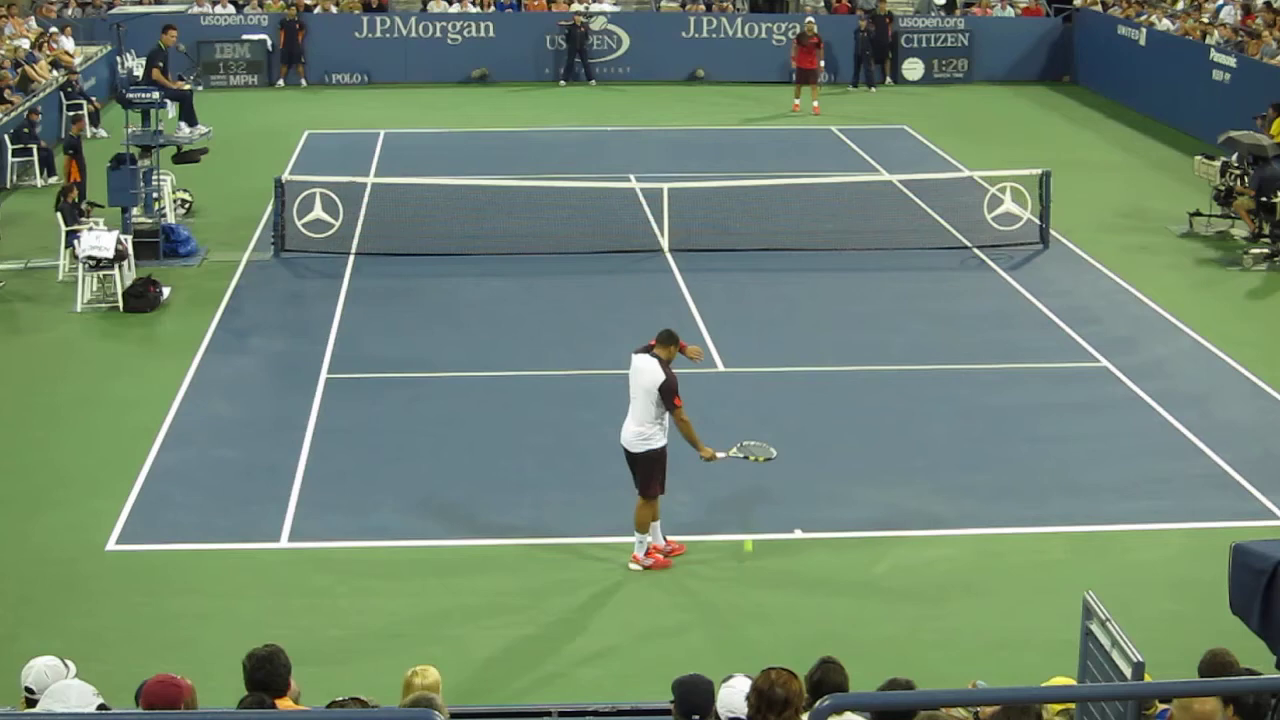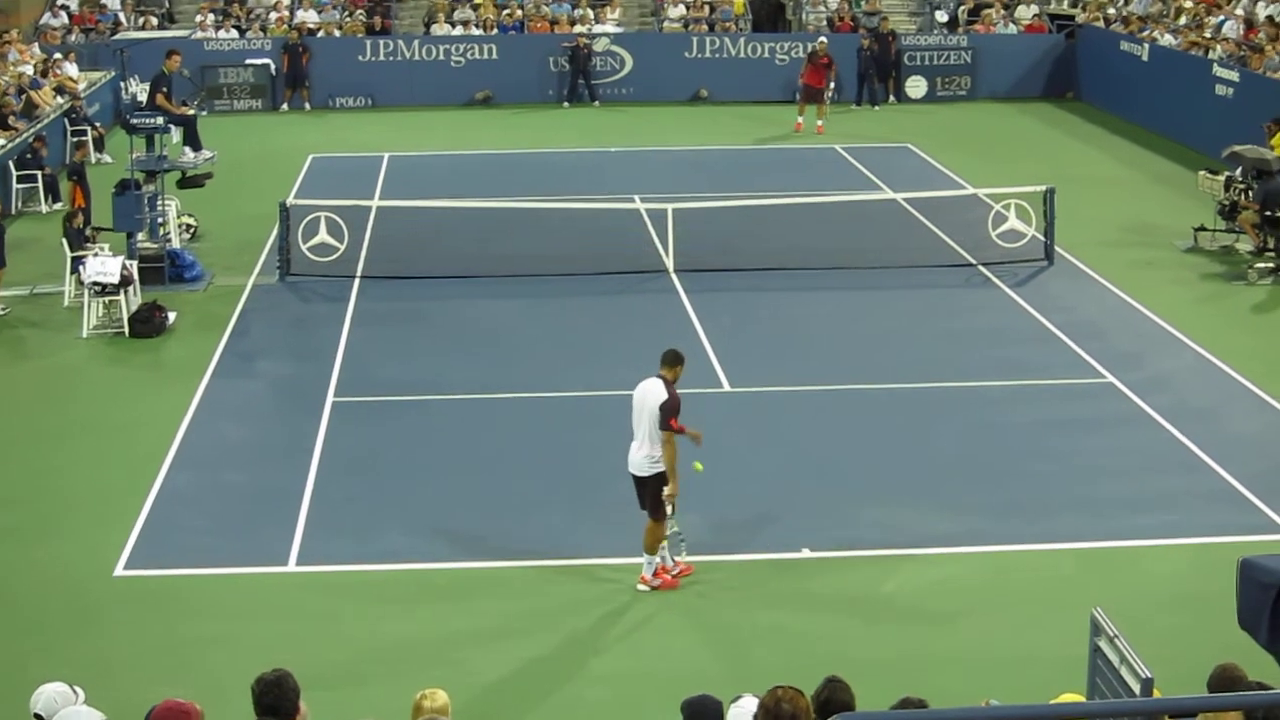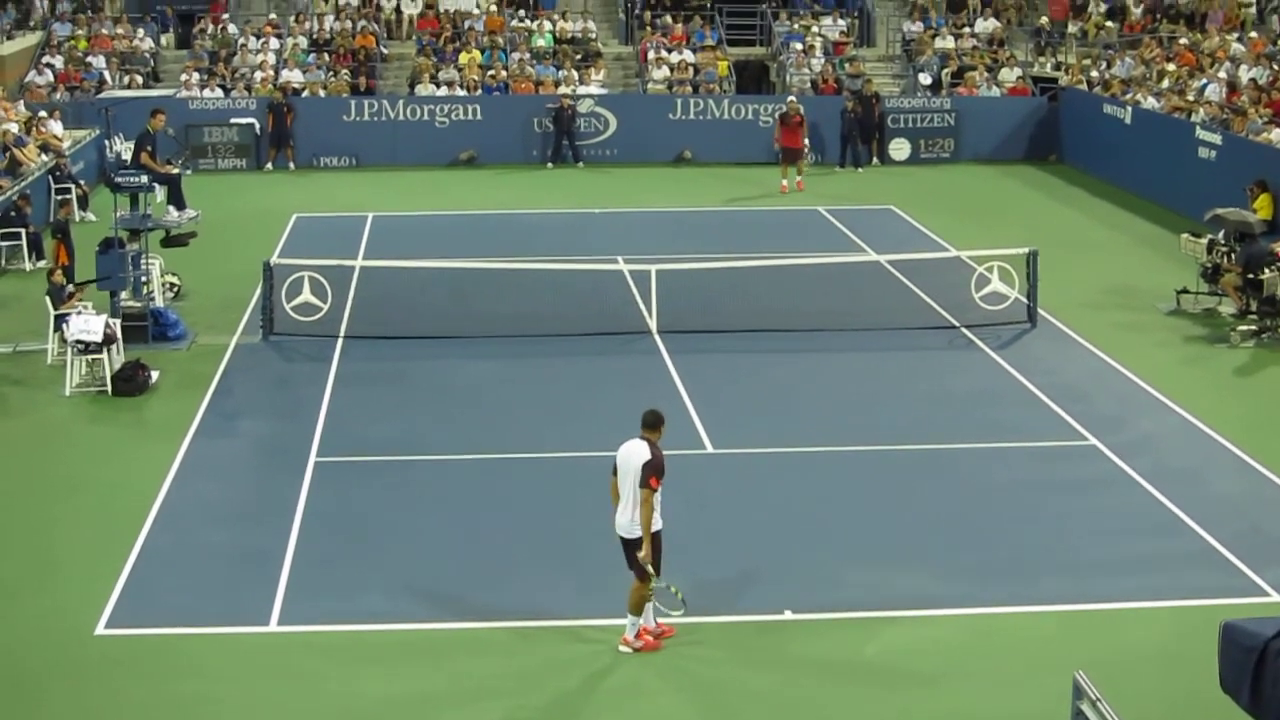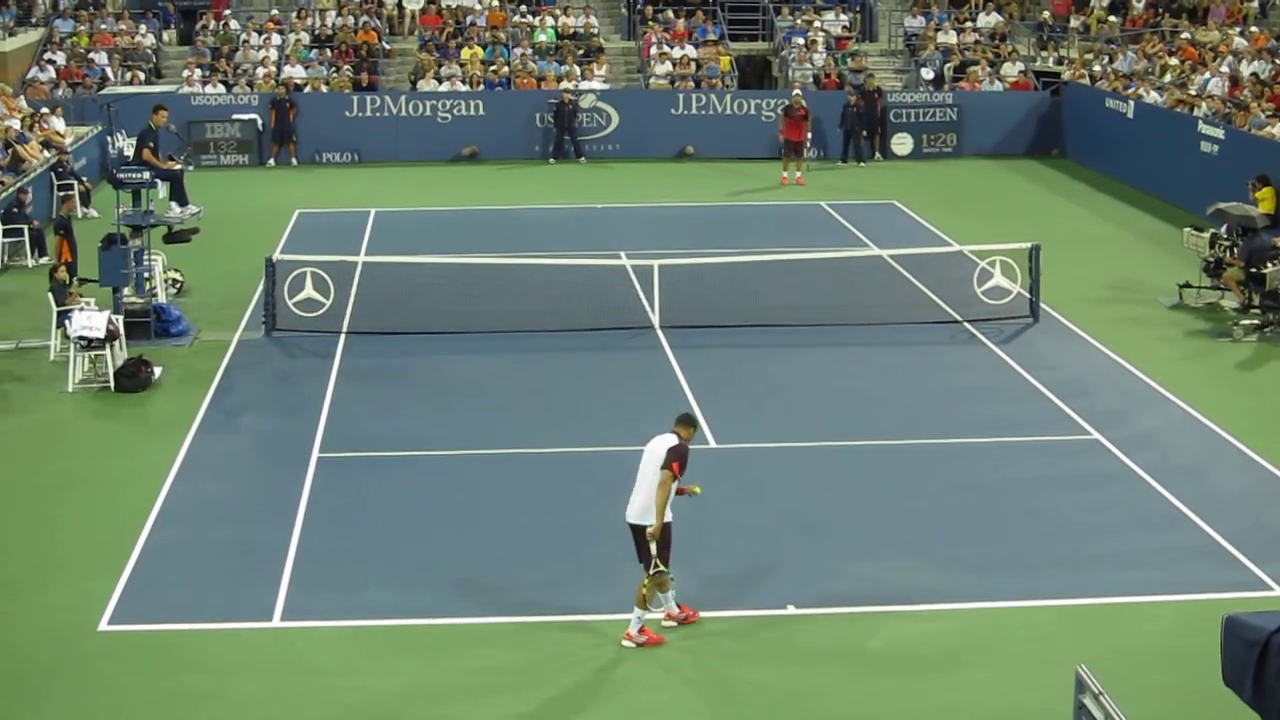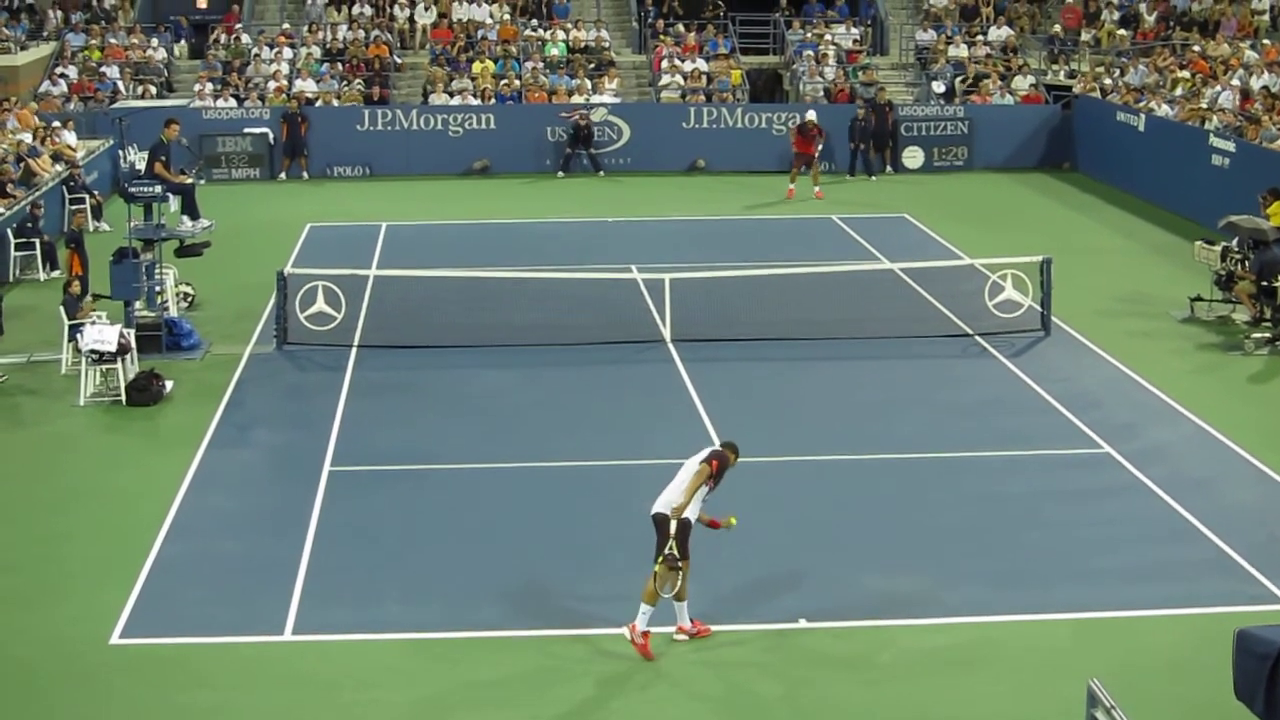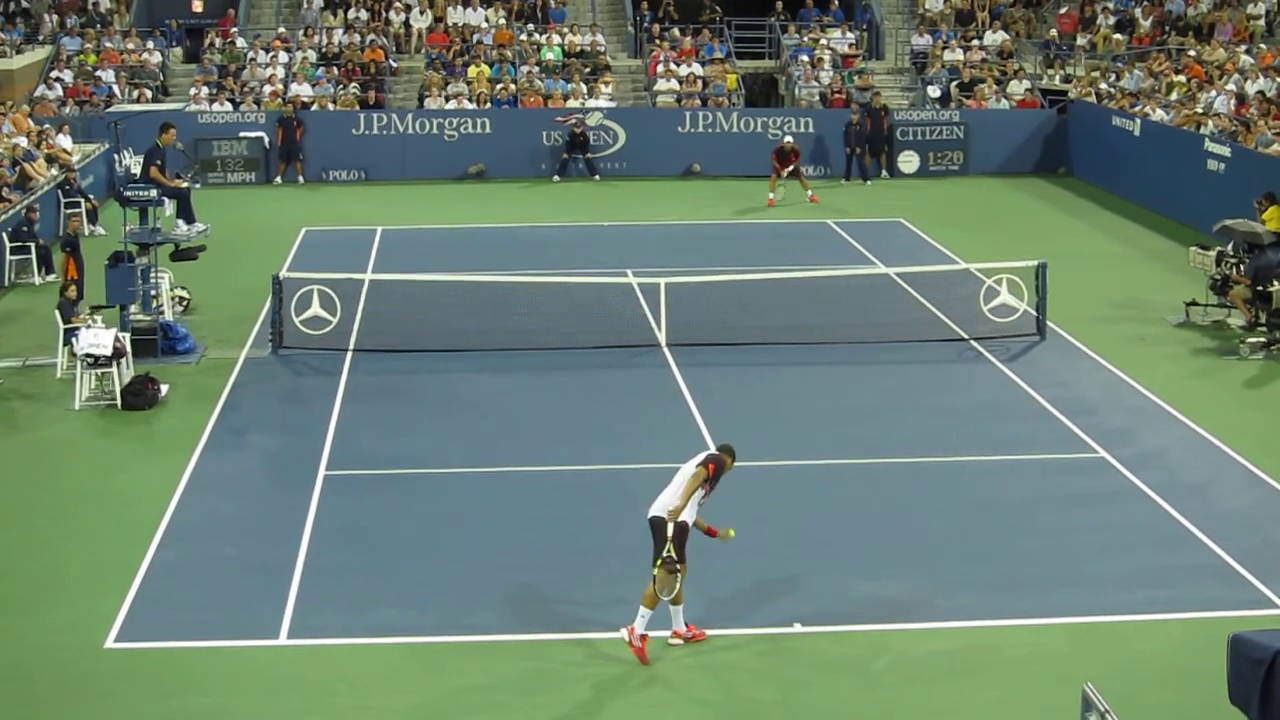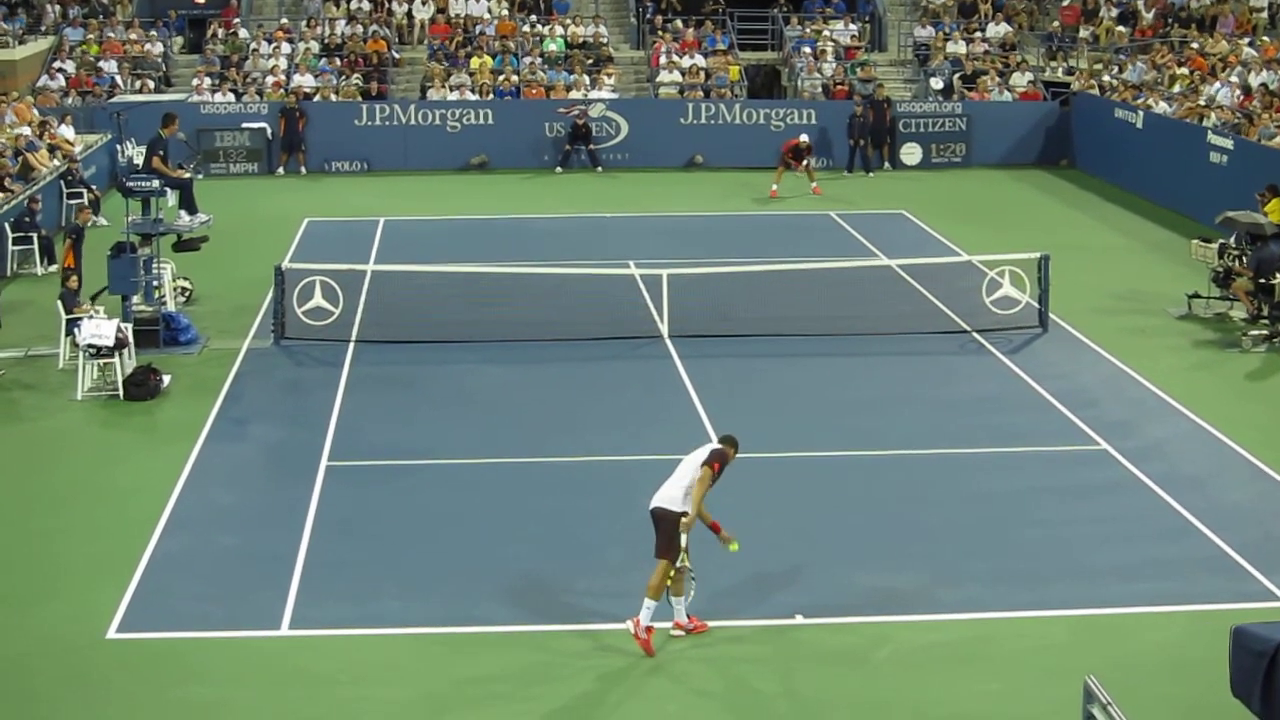
dt=0.7s
person 1, frame 1
left shoulder: (638, 358)
right shoulder: (666, 377)
left elbow: (656, 343)
right elbow: (680, 419)
left wrist: (684, 348)
right wrist: (701, 449)
left hip: (631, 438)
right hip: (649, 444)
left knee: (651, 494)
right knee: (647, 497)
left ankle: (658, 542)
right ankle: (640, 555)
person 1, frame 2
left shoulder: (643, 386)
right shoulder: (670, 397)
right elbow: (667, 442)
left wrist: (684, 431)
right wrist: (673, 481)
left hip: (637, 461)
right hip: (655, 467)
left knee: (658, 517)
right knee: (656, 520)
left ankle: (666, 564)
right ankle: (648, 576)
person 1, frame 3
left shoulder: (625, 447)
right shoulder: (654, 457)
left elbow: (615, 486)
right elbow: (646, 500)
right wrist: (646, 542)
left hip: (624, 524)
right hip: (643, 528)
left knee: (646, 576)
right knee: (643, 580)
left ankle: (648, 625)
right ankle: (630, 637)
person 1, frame 4
left shoulder: (657, 441)
right shoulder: (679, 447)
right elbow: (664, 482)
left wrist: (681, 490)
right wrist: (658, 522)
left hip: (636, 513)
right hip: (651, 518)
left knee: (659, 566)
right knee: (654, 573)
left ankle: (673, 612)
right ankle: (634, 632)
person 1, frame 5
left shoulder: (706, 457)
right shoulder: (719, 456)
left elbow: (695, 509)
right elbow: (701, 474)
left wrist: (718, 524)
right wrist: (685, 503)
left hip: (668, 511)
right hip: (673, 513)
left knee: (681, 567)
left ankle: (684, 625)
right ankle: (638, 628)
person 1, frame 6
left shoulder: (703, 461)
right shoulder: (716, 460)
left elbow: (691, 515)
right elbow: (697, 476)
left wrist: (715, 532)
right wrist: (682, 504)
left hip: (663, 515)
right hip: (670, 517)
left knee: (678, 571)
left ankle: (679, 630)
right ankle: (636, 631)
person 1, frame 7
left shoulder: (704, 452)
right shoulder: (719, 452)
left elbow: (696, 498)
right elbow: (702, 481)
left wrist: (718, 530)
right wrist: (692, 516)
left hip: (662, 505)
right hip: (673, 508)
left knee: (679, 563)
right knee: (666, 565)
left ankle: (681, 620)
right ankle: (641, 623)
